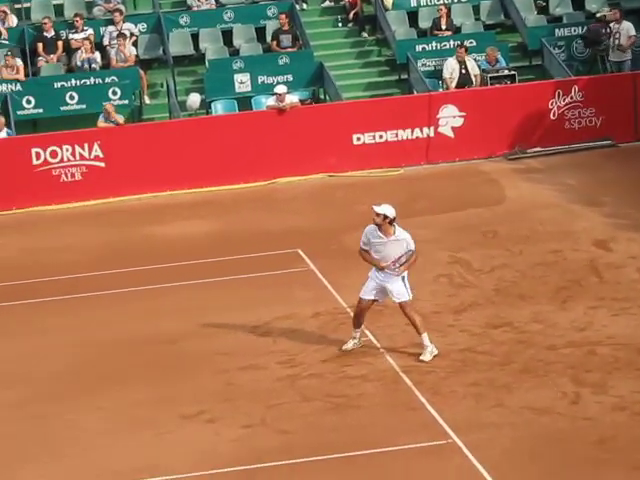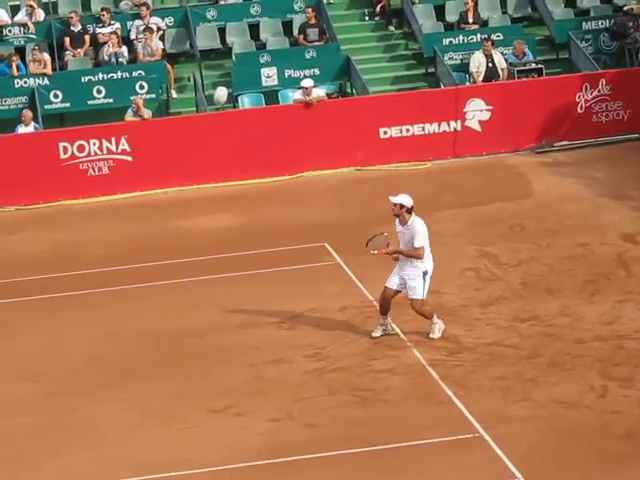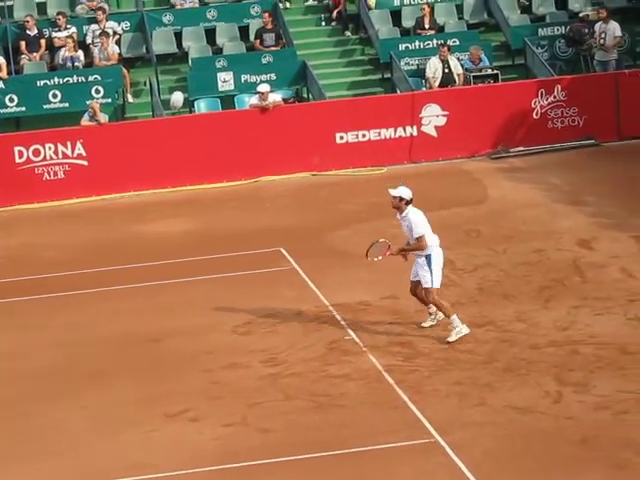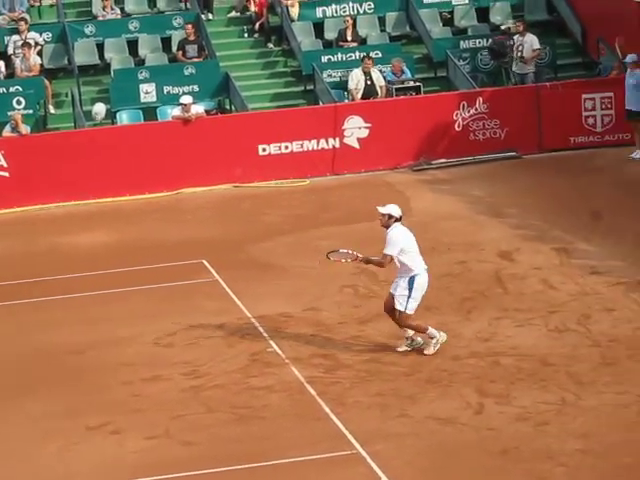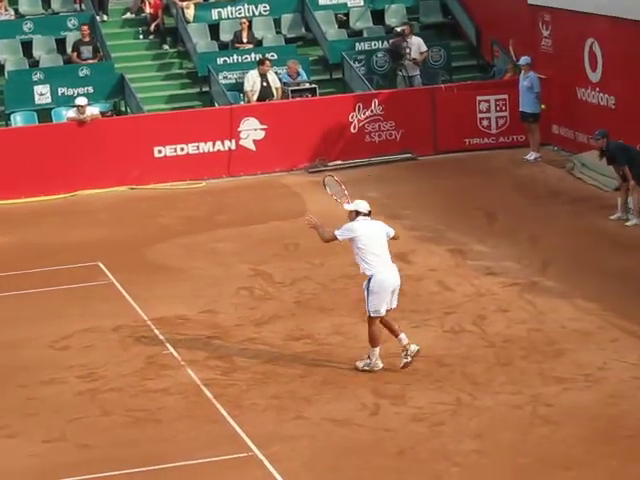
dt=0.4s
person 1, frame 1
left shoulder: (403, 237)
right shoulder: (369, 231)
left elbow: (413, 255)
right elbow: (362, 252)
left wrist: (404, 268)
right wrist: (377, 263)
left hip: (396, 277)
right hip: (377, 275)
left knee: (408, 311)
right knee: (360, 309)
left ankle: (428, 347)
right ankle: (355, 339)
person 1, frame 2
left shoulder: (417, 226)
right shoulder: (399, 222)
left elbow: (419, 255)
left wrist: (397, 250)
right wrist: (396, 253)
left hip: (419, 269)
right hip: (403, 267)
left knee: (416, 306)
right knee: (384, 297)
left ankle: (437, 323)
right ankle: (383, 325)
person 1, frame 3
left shoulder: (414, 216)
right shoulder: (403, 215)
left elbow: (423, 244)
left wrist: (401, 250)
right wrist: (405, 249)
left hip: (430, 257)
right hip: (422, 257)
left knee: (432, 296)
right knee: (415, 290)
left ankle: (458, 326)
right ankle: (434, 314)
person 1, frame 4
left shoulder: (394, 235)
right shoulder: (400, 230)
left elbow: (384, 263)
left wrist: (368, 260)
left hip: (415, 278)
right hip: (408, 276)
left knee: (403, 319)
right knee: (388, 308)
left ankle: (435, 335)
right ankle: (413, 339)
person 1, frame 5
left shoulder: (353, 227)
right shoulder: (379, 225)
left elbow: (326, 238)
right elbow: (394, 236)
left wrist: (315, 225)
left hip: (378, 277)
right hip: (392, 273)
left knee: (373, 320)
right knee: (382, 317)
left ankle: (373, 359)
right ankle: (408, 347)
